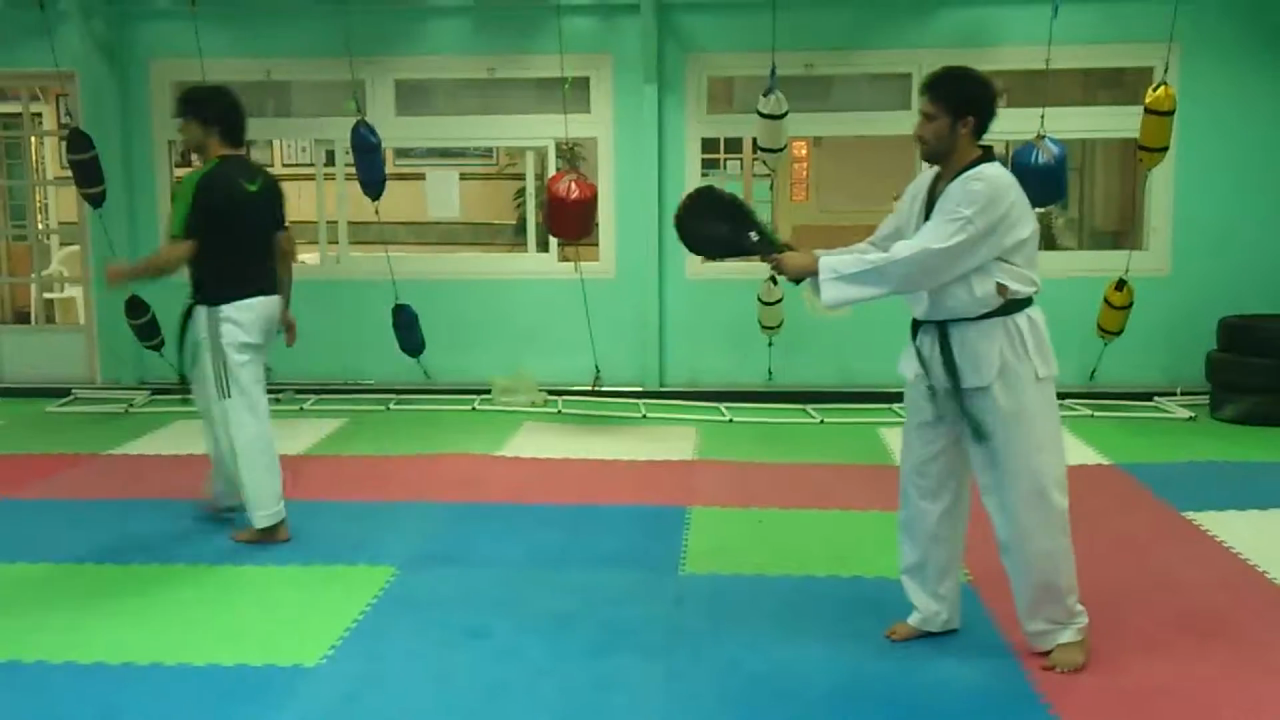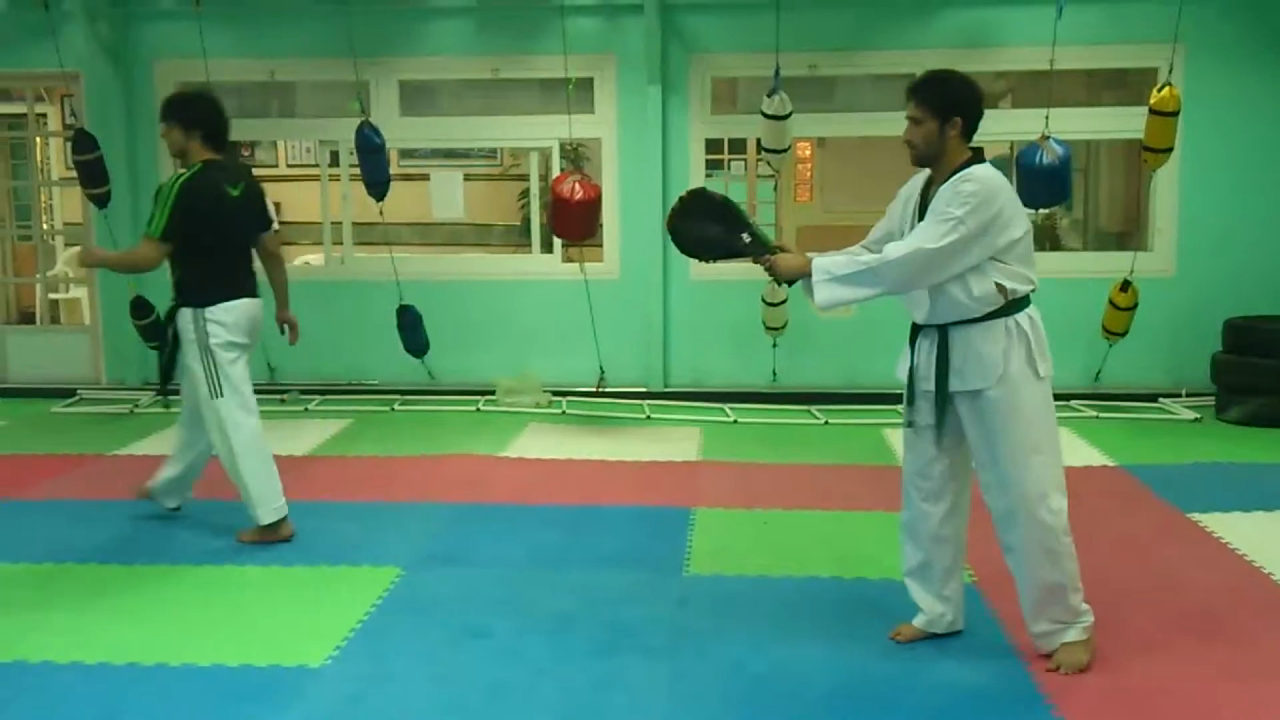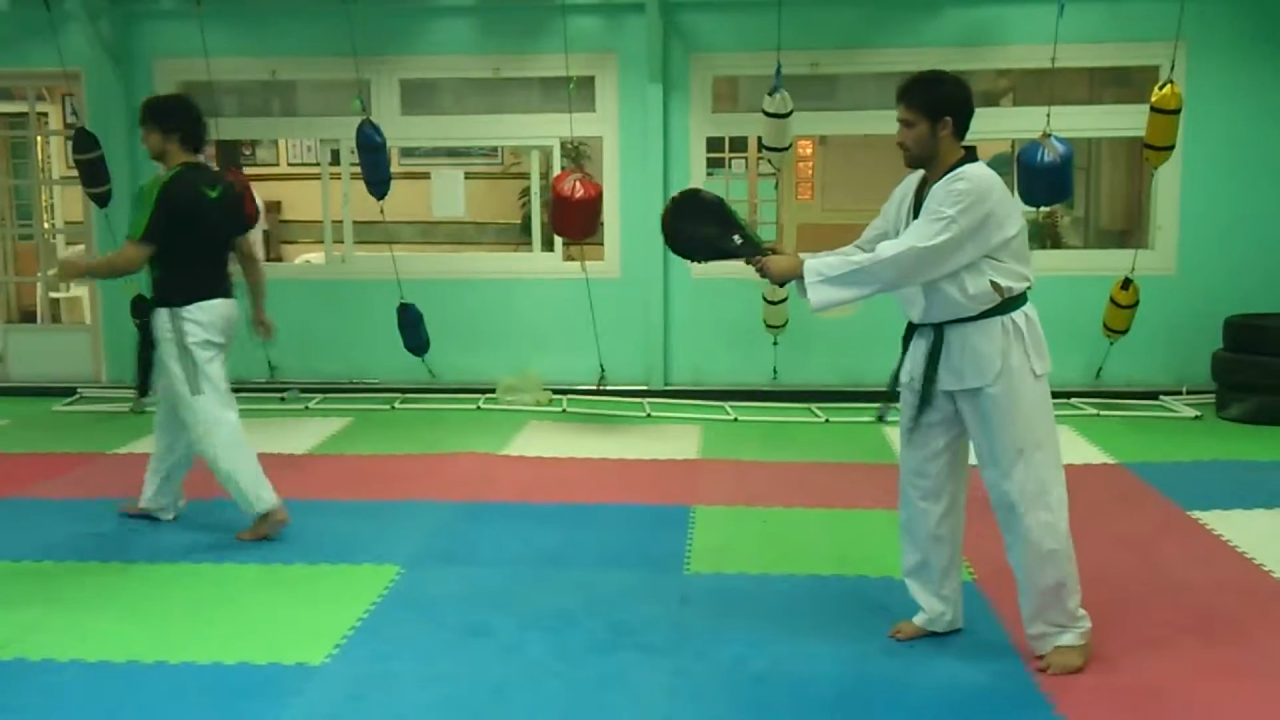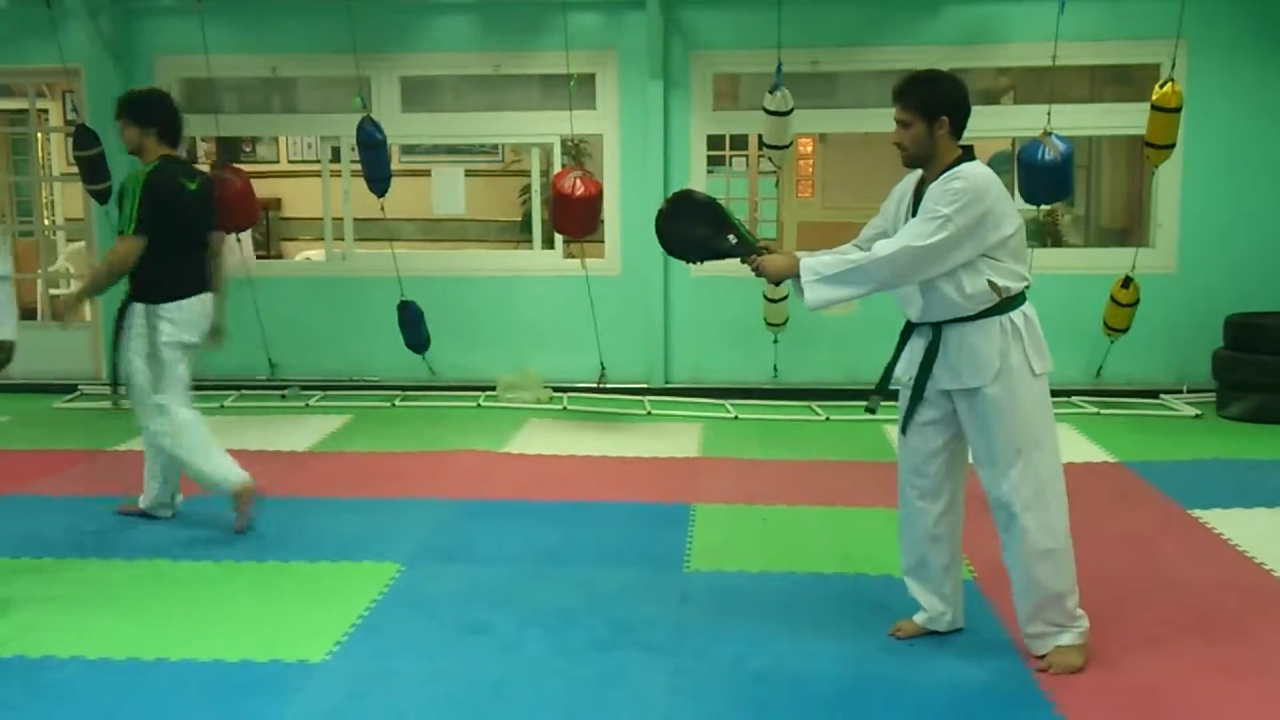
dt=0.1s
person 1, frame 1
left shoulder: (991, 189)
right shoulder: (926, 185)
left elbow: (915, 263)
right elbow: (881, 248)
left wrist: (817, 267)
right wrist: (808, 260)
left hip: (998, 353)
right hip: (936, 351)
left knee: (1025, 493)
right knee: (926, 486)
left ankle: (1060, 625)
right ankle: (933, 610)
person 1, frame 2
left shoulder: (982, 190)
right shoulder: (917, 190)
left elbow: (908, 264)
right elbow: (874, 251)
left wrist: (810, 269)
right wrist: (801, 262)
left hip: (998, 354)
right hip: (936, 354)
left knee: (1025, 494)
right knee: (927, 487)
left ankle: (1064, 625)
right ankle: (936, 611)
person 1, frame 3
left shoulder: (976, 188)
right shoulder: (911, 190)
left elbow: (901, 262)
right elbow: (867, 250)
left wrist: (802, 270)
right wrist: (797, 262)
left hip: (995, 352)
right hip: (933, 352)
left knee: (1026, 495)
right knee: (925, 485)
left ankle: (1061, 628)
right ankle: (936, 609)
person 1, frame 4
left shoulder: (974, 188)
right shoulder: (910, 189)
left elbow: (896, 261)
right elbow: (864, 250)
left wrist: (798, 269)
right wrist: (794, 261)
left hip: (993, 352)
right hip: (931, 351)
left knee: (1024, 494)
right knee: (923, 484)
left ankle: (1060, 628)
right ankle: (937, 608)
person 2, frame 1
left shoulder: (201, 183)
right shoulder: (262, 179)
left elbow: (173, 258)
right elbow: (284, 250)
left wrist: (123, 274)
right wrist: (286, 308)
left hip: (226, 313)
right hip: (264, 303)
left knee: (238, 415)
right knee: (220, 405)
left ankle: (269, 520)
right ankle: (229, 491)
person 2, frame 2
left shoulder: (182, 188)
right shoulder: (246, 182)
left elbow: (147, 258)
right elbow: (271, 251)
left wrist: (99, 259)
right wrist: (284, 305)
left hip: (209, 314)
right hip: (244, 305)
left knee: (233, 416)
right knee: (197, 408)
left ankle: (272, 518)
right ankle: (170, 489)
person 2, frame 3
left shoulder: (162, 189)
right shoulder: (224, 185)
left elbow: (130, 260)
right elbow: (248, 253)
left wrist: (80, 268)
right wrist: (259, 308)
left hip: (184, 315)
right hip: (218, 307)
left knee: (211, 417)
right knee: (174, 409)
left ankle: (265, 508)
right ankle: (158, 501)
person 2, frame 4
left shoulder: (144, 181)
right shoulder: (198, 181)
left elbow: (126, 256)
right elbow: (214, 250)
left wrist: (82, 294)
right wrist: (213, 310)
left hip: (160, 311)
right hip: (195, 303)
left knee: (164, 412)
right knee: (161, 403)
left ankle: (236, 483)
right ankle: (158, 499)
